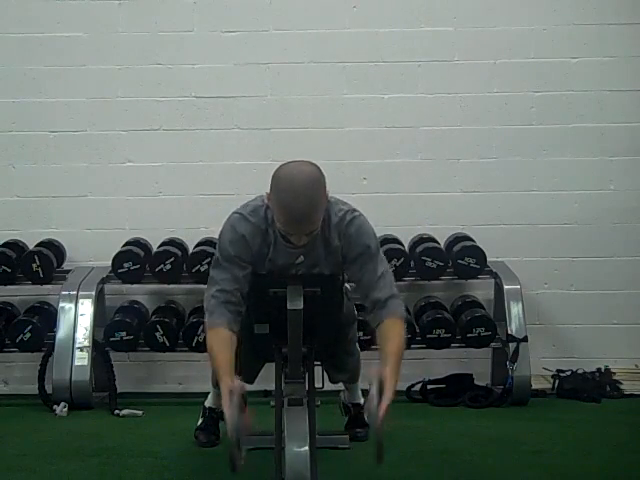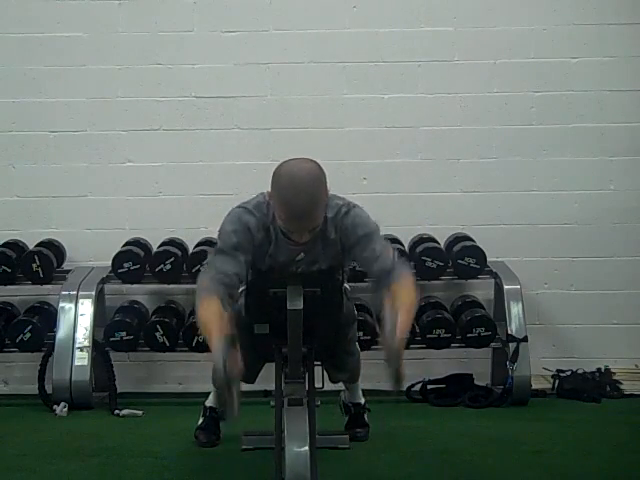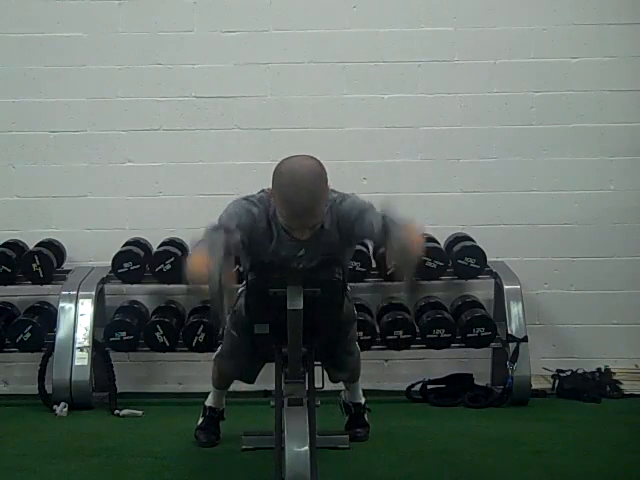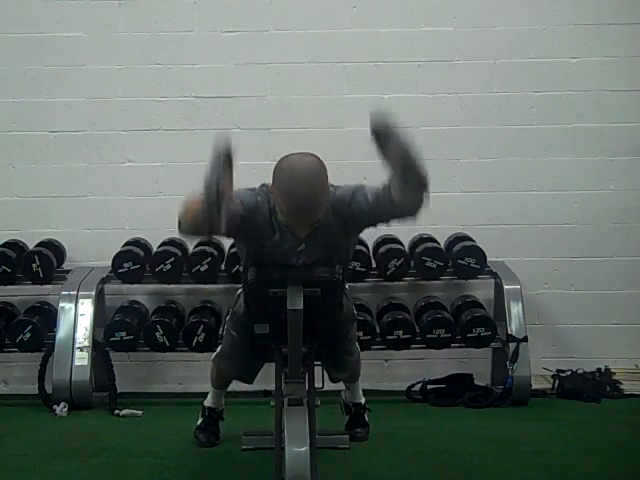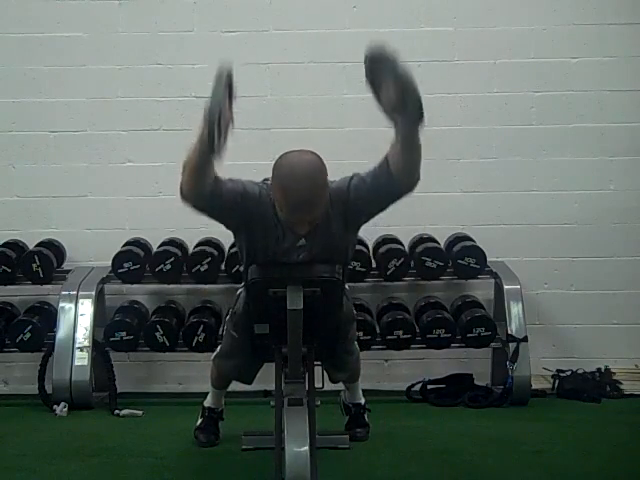
dt=0.1s
person 1, frame 1
left shoulder: (351, 226)
right shoulder: (242, 226)
left elbow: (384, 300)
right elbow: (222, 305)
left wrist: (389, 373)
right wrist: (227, 383)
left knee: (345, 363)
right knee: (230, 360)
left ankle: (353, 401)
right ankle: (214, 405)
person 1, frame 2
left shoulder: (348, 219)
right shoulder: (245, 221)
left elbow: (392, 272)
right elbow: (212, 288)
left wrist: (400, 323)
right wrist: (219, 342)
left knee: (346, 361)
right knee: (232, 360)
left ankle: (354, 400)
right ankle: (213, 406)
person 1, frame 3
left shoulder: (346, 210)
right shoulder: (246, 213)
left elbow: (390, 229)
right elbow: (202, 256)
left wrist: (405, 242)
right wrist: (213, 270)
left knee: (346, 361)
right knee: (229, 361)
left ankle: (354, 401)
right ankle: (214, 406)
person 1, frame 4
left shoulder: (345, 207)
right shoulder: (250, 208)
left elbow: (405, 203)
right elbow: (189, 224)
left wrist: (405, 173)
right wrist: (212, 202)
left knee: (346, 364)
right knee: (229, 363)
left ankle: (355, 400)
right ankle: (213, 405)
person 1, frame 5
left shoulder: (346, 200)
right shoulder: (250, 202)
left elbow: (403, 177)
right elbow: (192, 192)
left wrist: (406, 120)
right wrist: (209, 133)
left knee: (346, 365)
right knee: (227, 362)
left ankle: (354, 401)
right ankle: (213, 406)
